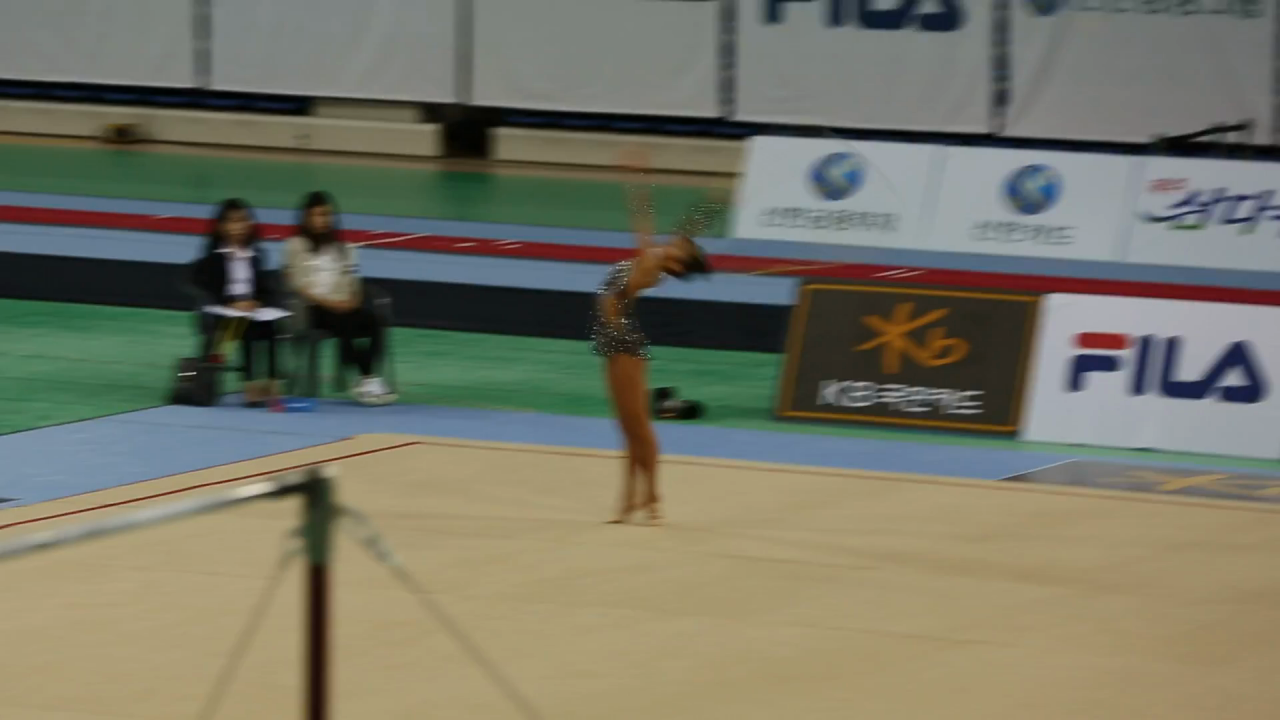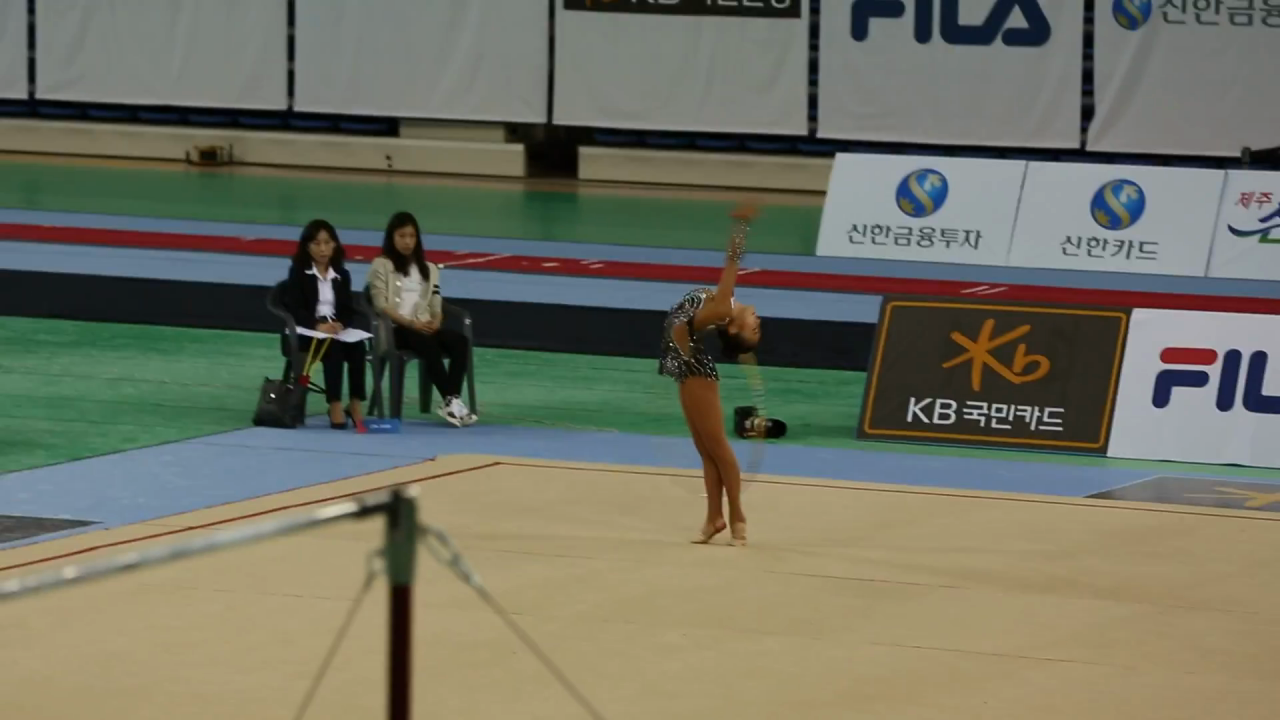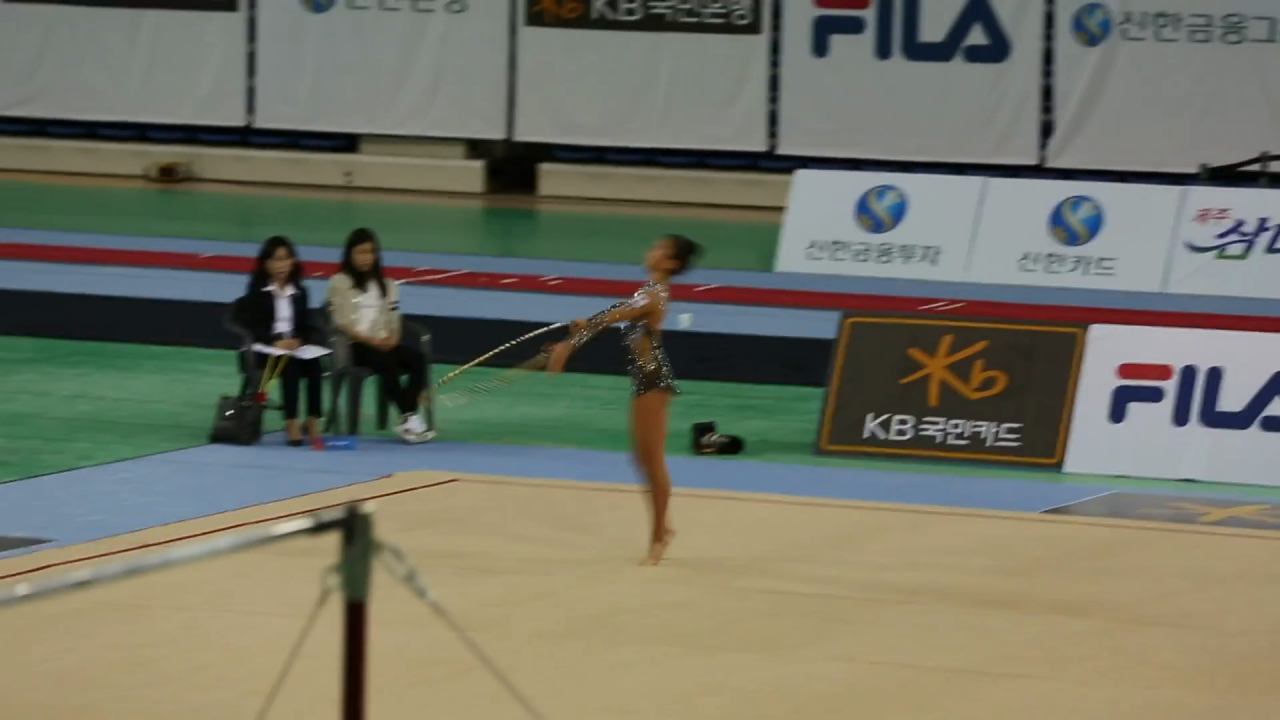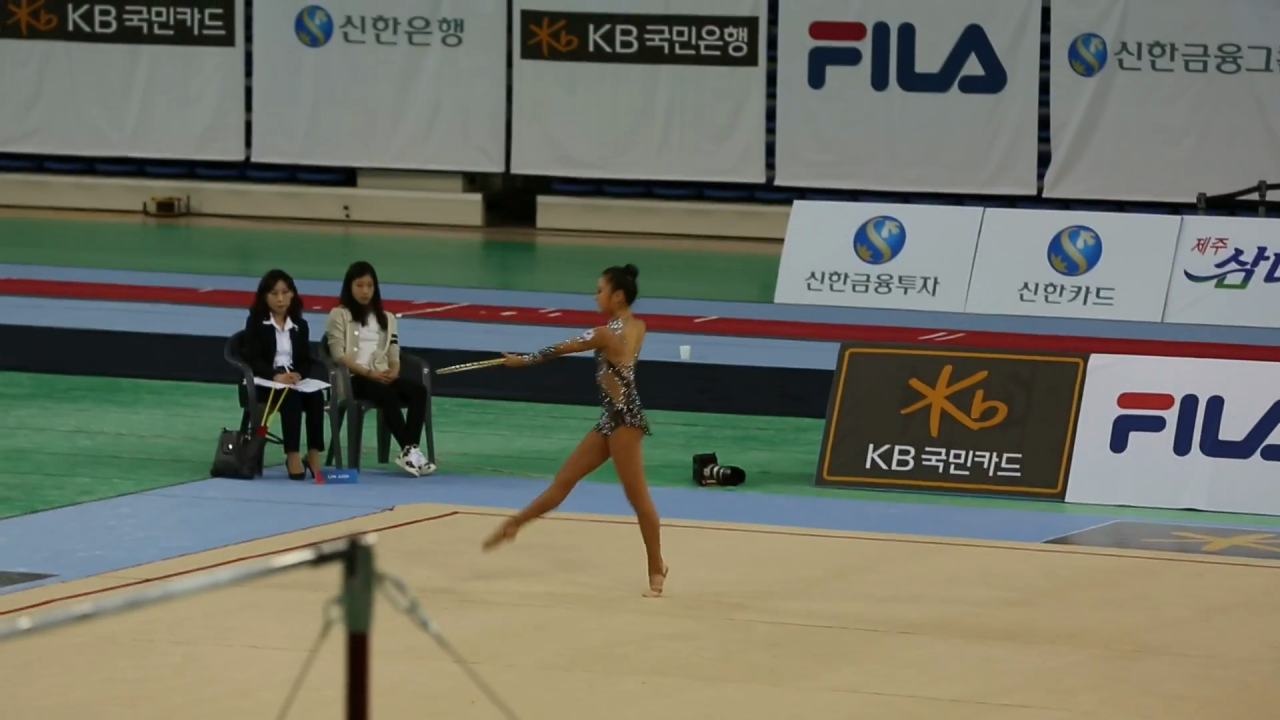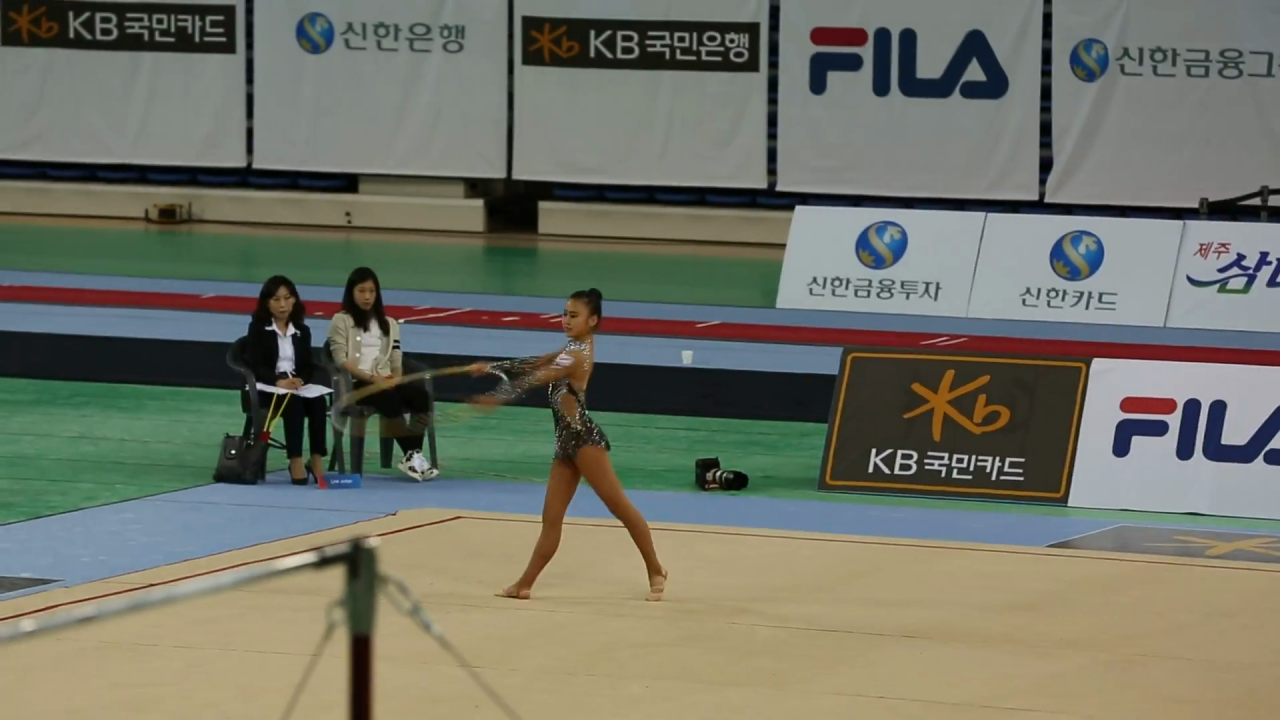
dt=0.3s
person 1, frame 1
left shoulder: (648, 268)
right shoulder: (643, 266)
right elbow: (687, 233)
left hip: (624, 344)
right hip: (616, 342)
left knee: (637, 423)
right knee: (629, 424)
left ankle: (649, 496)
right ankle: (633, 495)
person 1, frame 2
left shoulder: (718, 310)
left elbow: (732, 263)
left hip: (694, 369)
right hip: (688, 367)
left knee: (715, 444)
right knee: (706, 446)
left ankle: (735, 516)
right ankle: (716, 516)
person 1, frame 3
left shoulder: (652, 296)
right shoulder: (652, 291)
left elbow: (608, 320)
right elbow: (617, 312)
left wrist: (568, 345)
right wrist: (587, 322)
left hip: (652, 379)
right hip: (646, 379)
left knee: (651, 460)
right knee: (644, 457)
left ankle: (658, 538)
right ankle: (661, 526)
person 1, frame 4
left shoulder: (607, 333)
right shoulder: (636, 327)
left elbow: (562, 349)
left wrist: (522, 359)
left hip: (623, 417)
right hip: (612, 417)
left knee: (637, 496)
right knee: (563, 480)
left ankle: (656, 568)
right ankle: (512, 525)
person 1, frame 5
left shoulder: (576, 356)
right shoulder: (580, 348)
left elbow: (537, 378)
right elbow: (537, 363)
left wrist: (498, 397)
right wrist: (490, 367)
left hip: (584, 437)
right hip: (567, 440)
left knee: (619, 506)
right knee: (551, 517)
left ankle: (655, 570)
right ankle: (525, 583)
person 2, frame 1
left shoulder: (342, 248)
right shoulder: (295, 245)
left elbow: (351, 282)
right elbow: (296, 284)
left wrist: (352, 300)
right wrist: (326, 302)
left hip: (342, 306)
right hip: (311, 307)
left knee: (372, 320)
right knee: (345, 324)
left ankle: (367, 378)
right ankle: (366, 380)
person 2, frame 2
left shoulder: (428, 268)
right shoulder: (381, 266)
left elbow: (436, 304)
right elbow: (381, 305)
left wrist: (435, 322)
right wrist: (411, 323)
left hip: (426, 327)
right hip: (396, 328)
left knee: (459, 341)
right knee: (429, 346)
left ankle: (453, 399)
right ankle: (449, 401)
person 2, frame 3
left shoulder: (387, 285)
right shoulder: (339, 281)
left elbow: (394, 320)
right elbow: (340, 321)
left wrist: (393, 337)
right wrist: (369, 339)
left hip: (383, 344)
right hip: (353, 344)
left knee: (417, 357)
right knee: (386, 361)
left ankle: (411, 415)
right ankle: (407, 417)
person 2, frame 4
left shoulder: (386, 318)
right shoulder: (339, 315)
left elbow: (394, 354)
right elbow: (339, 355)
left wrist: (393, 371)
right wrist: (369, 372)
left hip: (383, 377)
right hip: (353, 378)
left knee: (418, 390)
right knee: (387, 394)
left ankle: (411, 449)
right ankle: (408, 450)
person 2, frame 5
left shoulder: (388, 323)
right shoulder: (341, 321)
left elbow: (396, 358)
right elbow: (342, 359)
left wrist: (395, 376)
right wrist: (372, 378)
left hip: (387, 382)
right hip: (356, 383)
left knee: (421, 394)
right knee: (390, 399)
left ankle: (416, 452)
right ankle: (411, 455)
person 3, frame 1
left shoulder: (255, 254)
right shoulder: (213, 252)
left elbow: (265, 287)
right elbow: (209, 287)
left wrist: (257, 302)
right wrist: (233, 303)
left hip: (252, 308)
right hip: (222, 310)
left knee: (270, 326)
right knee: (248, 326)
left ankle: (272, 382)
right ankle: (251, 383)
person 3, frame 2
left shoulder: (342, 274)
right shoulder: (298, 273)
left elbow: (348, 309)
right elbow: (295, 309)
left wrist: (339, 324)
right wrist: (318, 325)
left hip: (337, 329)
right hip: (308, 330)
left knee: (357, 347)
right knee: (333, 349)
left ankle: (356, 404)
right ankle: (335, 405)
person 3, frame 3
left shoulder: (299, 292)
right shoulder: (256, 289)
left elbow: (307, 326)
right elbow: (252, 325)
left wrist: (298, 340)
right wrist: (275, 342)
left hip: (293, 345)
right hip: (264, 347)
left knee: (314, 363)
right knee: (290, 364)
left ankle: (313, 421)
right ankle: (291, 422)
person 3, frame 4
left shoulder: (300, 325)
right shoulder: (255, 323)
left elbow: (307, 360)
right elbow: (252, 359)
left wrist: (298, 374)
right wrist: (276, 376)
left hip: (294, 379)
right hip: (264, 381)
left knee: (316, 397)
right knee: (291, 398)
left ankle: (314, 454)
right ankle: (293, 455)
person 3, frame 5
left shoulder: (302, 331)
right shoulder: (258, 329)
left elbow: (308, 364)
right elbow: (255, 366)
left wrist: (299, 380)
right wrist: (279, 382)
left hip: (298, 387)
right hip: (268, 388)
left knee: (318, 403)
right knee: (292, 402)
left ankle: (317, 459)
right ankle: (295, 460)
